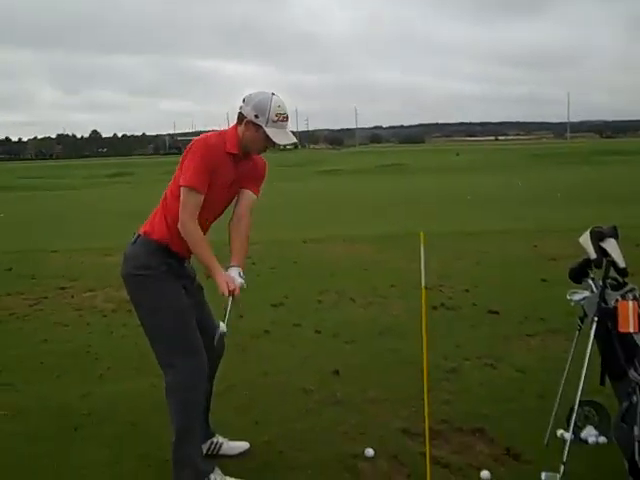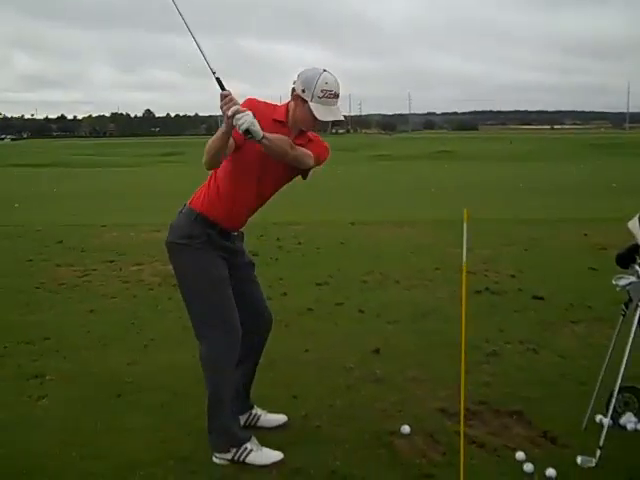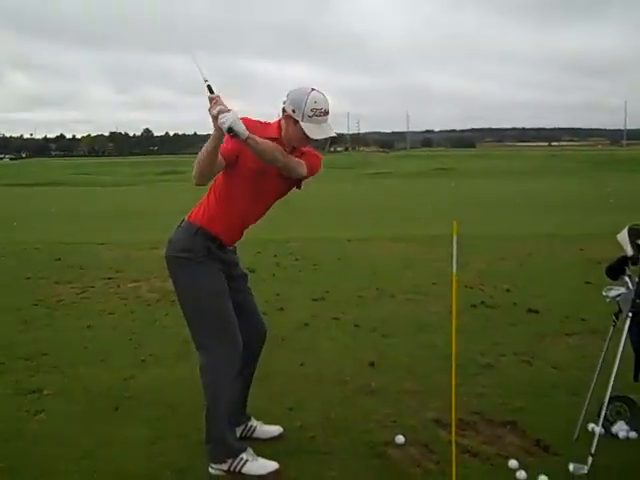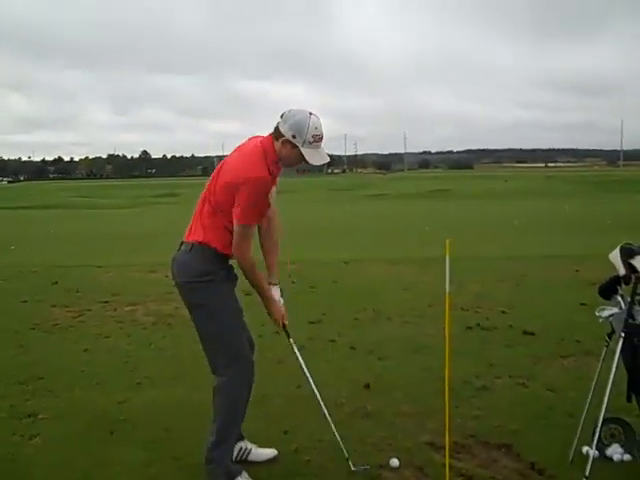
dt=0.3s
person 1, frame 1
left shoulder: (256, 168)
right shoulder: (206, 146)
left elbow: (242, 218)
right elbow: (185, 221)
left wrist: (236, 270)
right wrist: (216, 273)
left hip: (177, 261)
right hip: (150, 261)
left knee: (210, 347)
right knee: (188, 363)
left ankle: (200, 437)
person 1, frame 2
left shoulder: (316, 149)
right shoulder: (254, 109)
left elbow: (283, 151)
right elbow: (210, 161)
left wrist: (254, 131)
right wrist: (229, 124)
left hip: (230, 237)
right hip: (195, 232)
left knee: (257, 322)
right knee: (222, 334)
left ankle: (238, 408)
right ankle: (226, 441)
person 1, frame 3
left shoulder: (310, 161)
right shoulder: (248, 129)
left elbow: (277, 162)
right elbow: (200, 177)
left wrist: (240, 131)
right wrist: (219, 134)
left hip: (223, 250)
right hip: (193, 247)
left knee: (252, 334)
right knee: (223, 347)
left ankle: (235, 419)
right ankle: (223, 452)
person 1, frame 4
left shoulder: (265, 152)
right shoulder: (254, 175)
left elbow: (269, 220)
right elbow: (241, 250)
left wrist: (274, 283)
right wrist: (268, 299)
left hip: (206, 263)
right hip: (202, 267)
left knee: (239, 352)
right knee: (236, 366)
left ankle: (230, 441)
